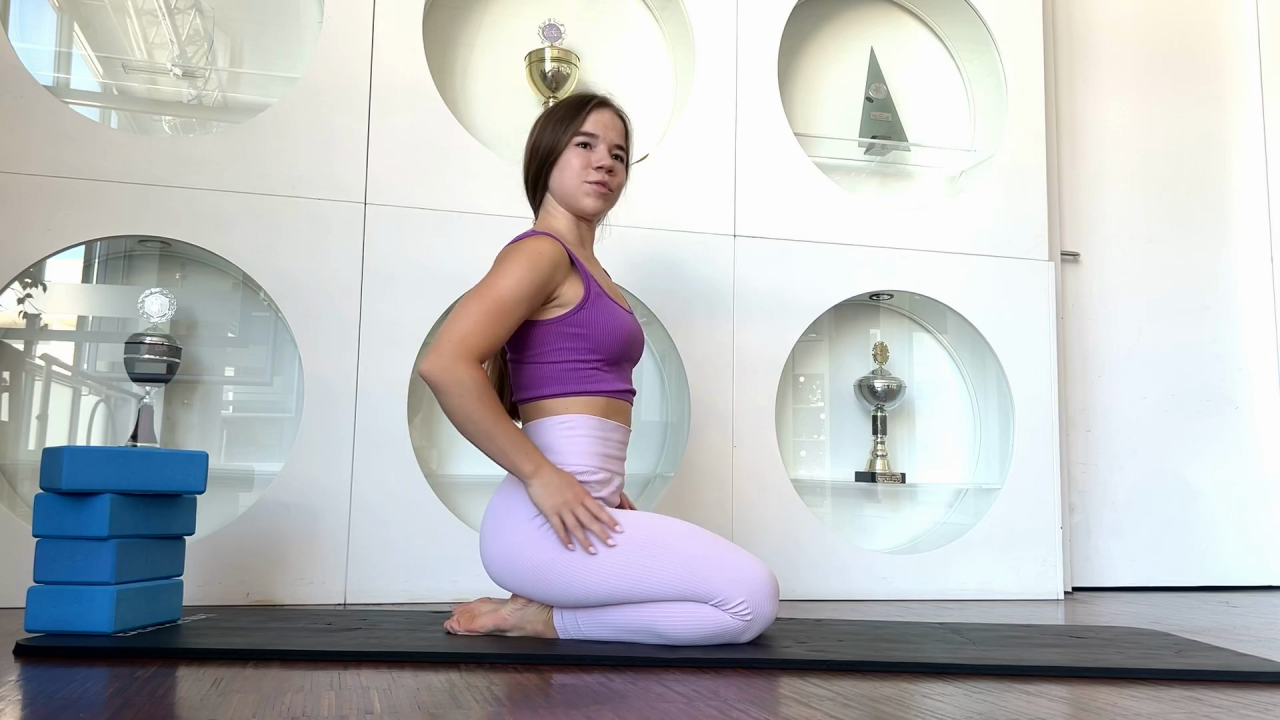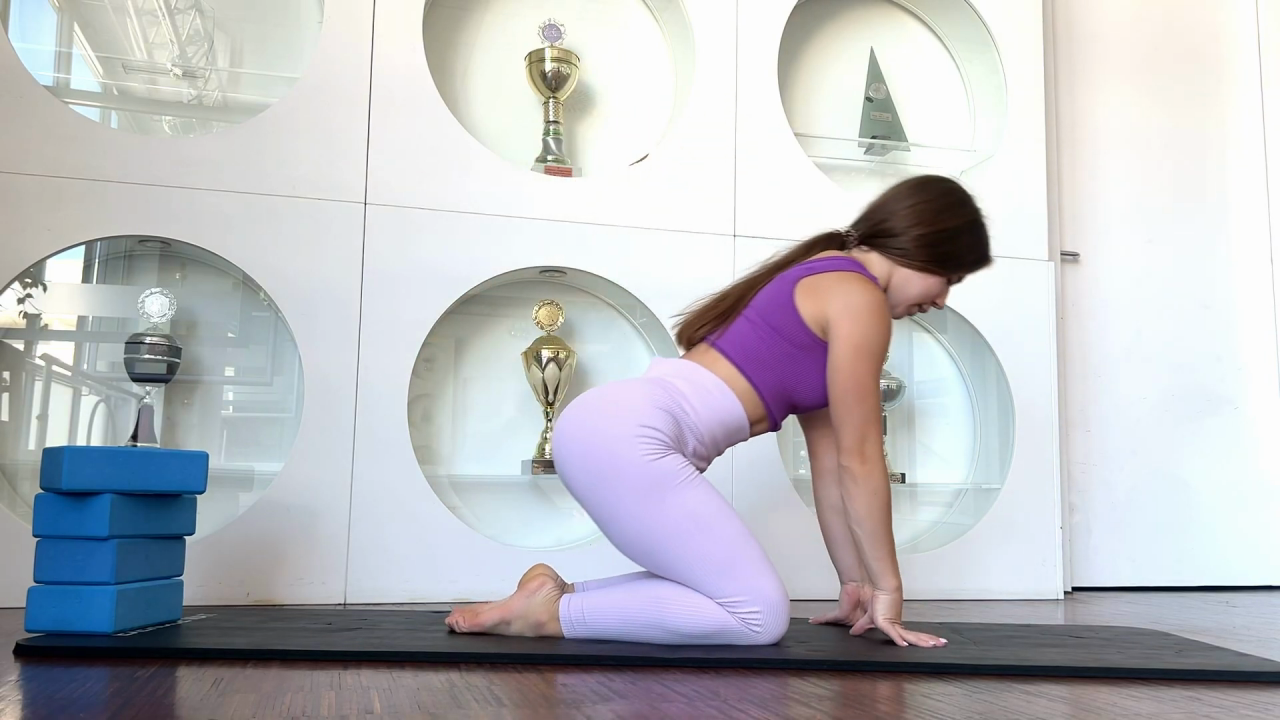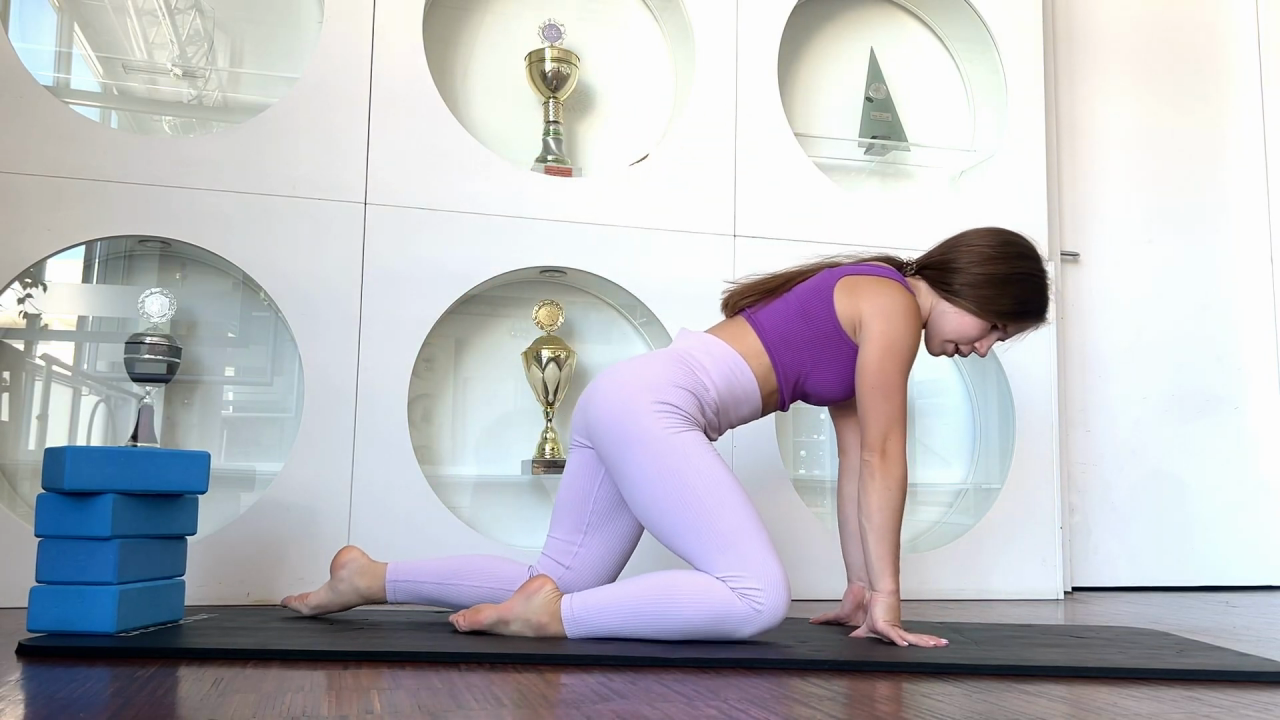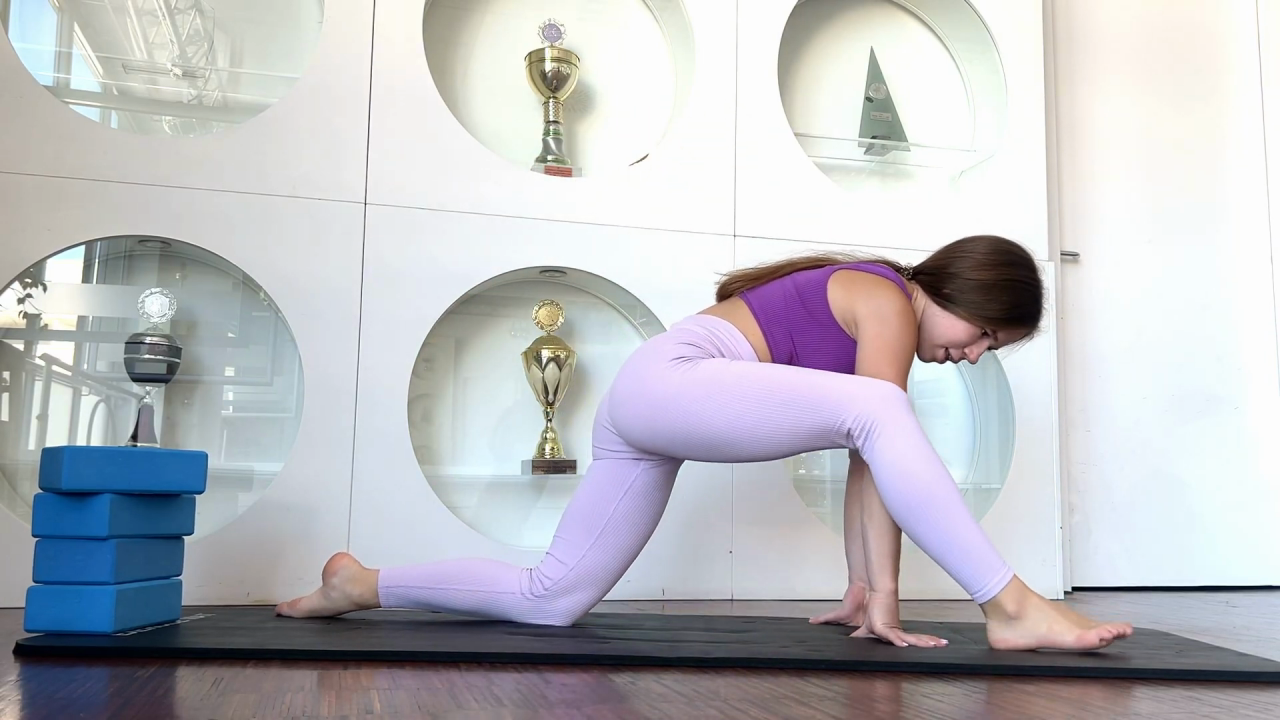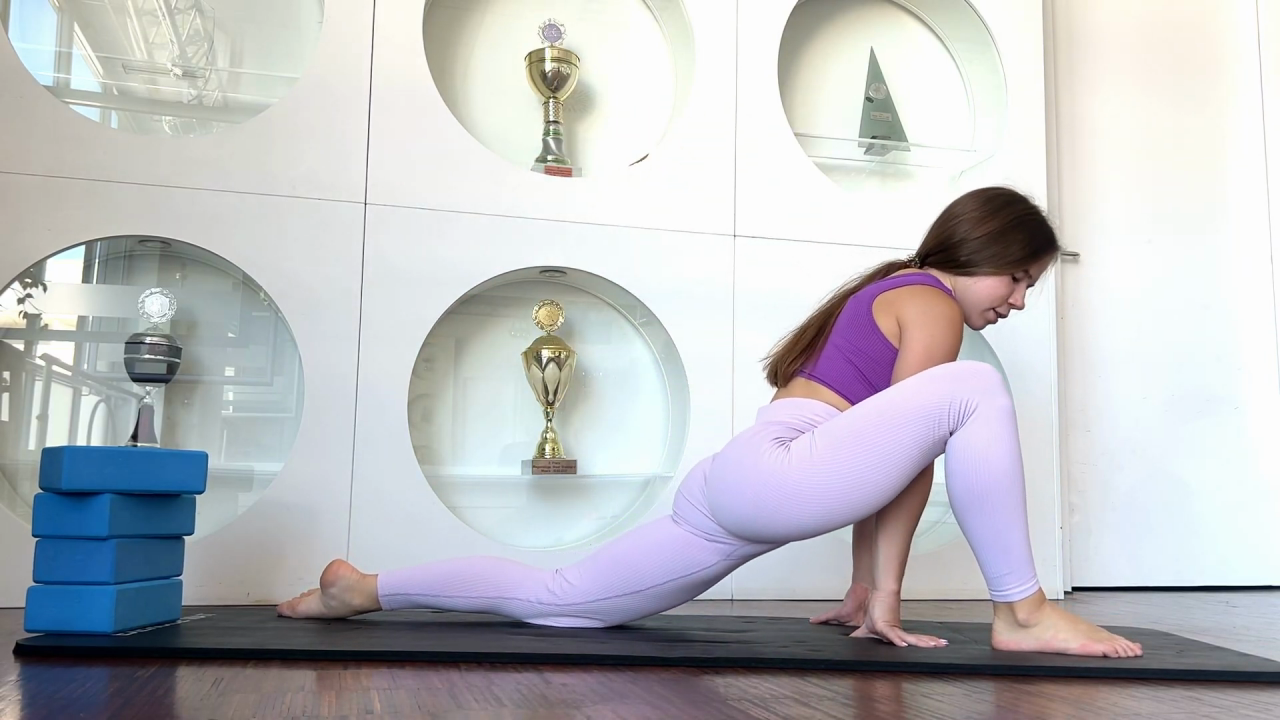
dt=1s
person 1, frame 1
left shoulder: (584, 271)
right shoulder: (539, 254)
right elbow: (443, 365)
left wrist: (604, 492)
right wrist: (541, 476)
left hip: (569, 512)
right hip: (542, 521)
left knee: (738, 585)
right knee: (750, 598)
left ankle: (547, 600)
right ankle: (546, 619)
person 1, frame 2
left shoulder: (820, 284)
right shoulder: (857, 298)
left elbow: (831, 462)
right elbow: (858, 460)
left wrist: (856, 583)
right wrist: (886, 588)
left hip: (610, 428)
right hip: (628, 440)
left knee: (729, 594)
right knee: (760, 615)
left ankle: (559, 594)
right ankle: (551, 614)
person 1, frame 3
left shoulder: (863, 305)
right shoulder: (893, 303)
left elbow: (854, 459)
right elbow: (882, 459)
left wrist: (859, 588)
right wrist: (884, 595)
left hip: (623, 401)
right hip: (650, 405)
left knee: (560, 588)
right knee: (757, 601)
left ankle: (370, 579)
right ankle: (547, 612)
person 1, frame 4
left shoulder: (867, 303)
right shoulder: (888, 303)
left elbow: (870, 466)
right elbow: (881, 433)
left wrist: (865, 591)
right wrist: (885, 596)
left hip: (647, 411)
right hip: (665, 381)
left knee: (551, 600)
right knee: (872, 413)
left ankle: (361, 585)
right ankle: (1012, 607)
person 1, frame 5
left shoulder: (891, 295)
right shoulder: (934, 304)
left elbow: (881, 438)
right elbow: (911, 457)
left wrist: (867, 592)
right wrist: (884, 596)
left hip: (734, 486)
right hip: (768, 478)
left knee: (556, 601)
right knee: (977, 393)
left ankle: (360, 588)
right ankle: (1021, 614)
